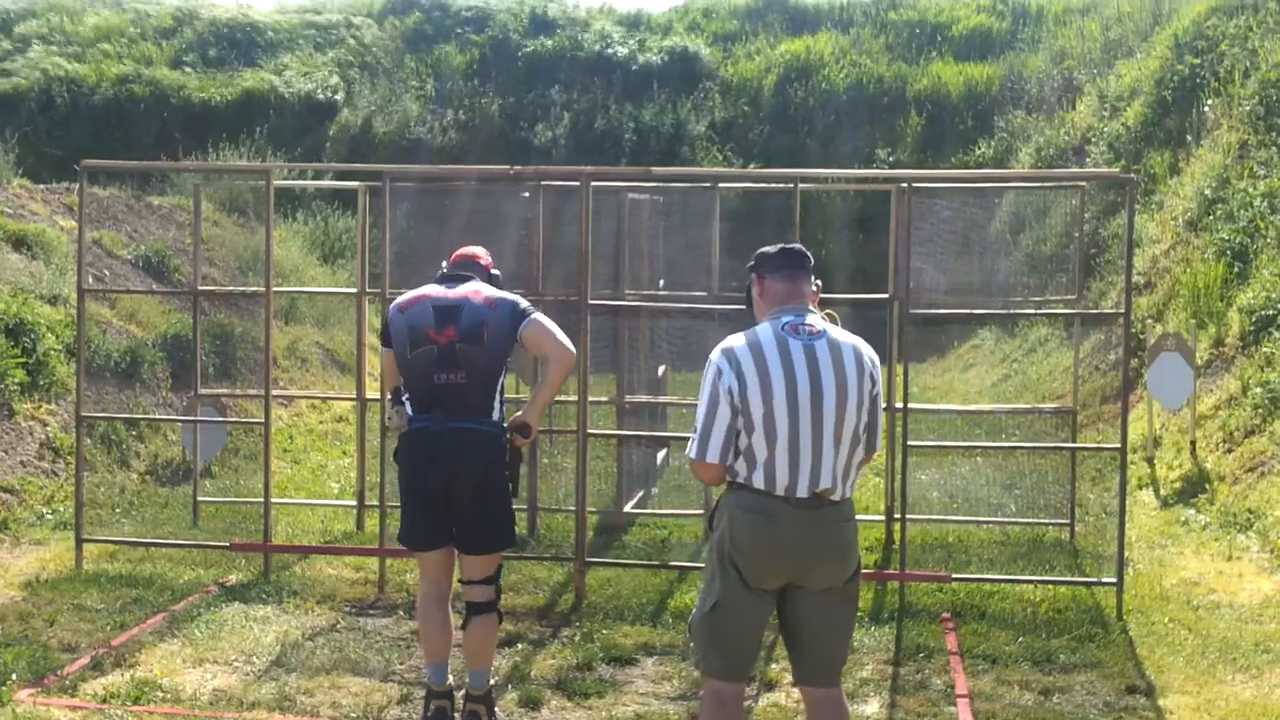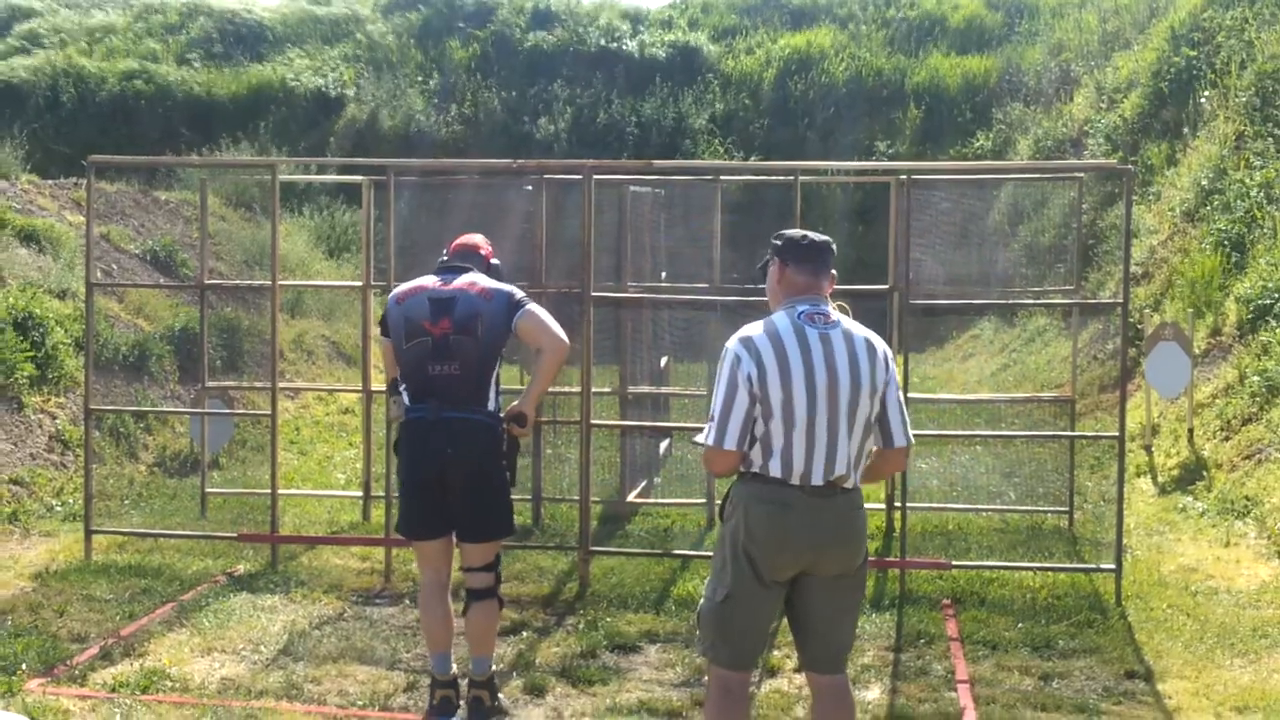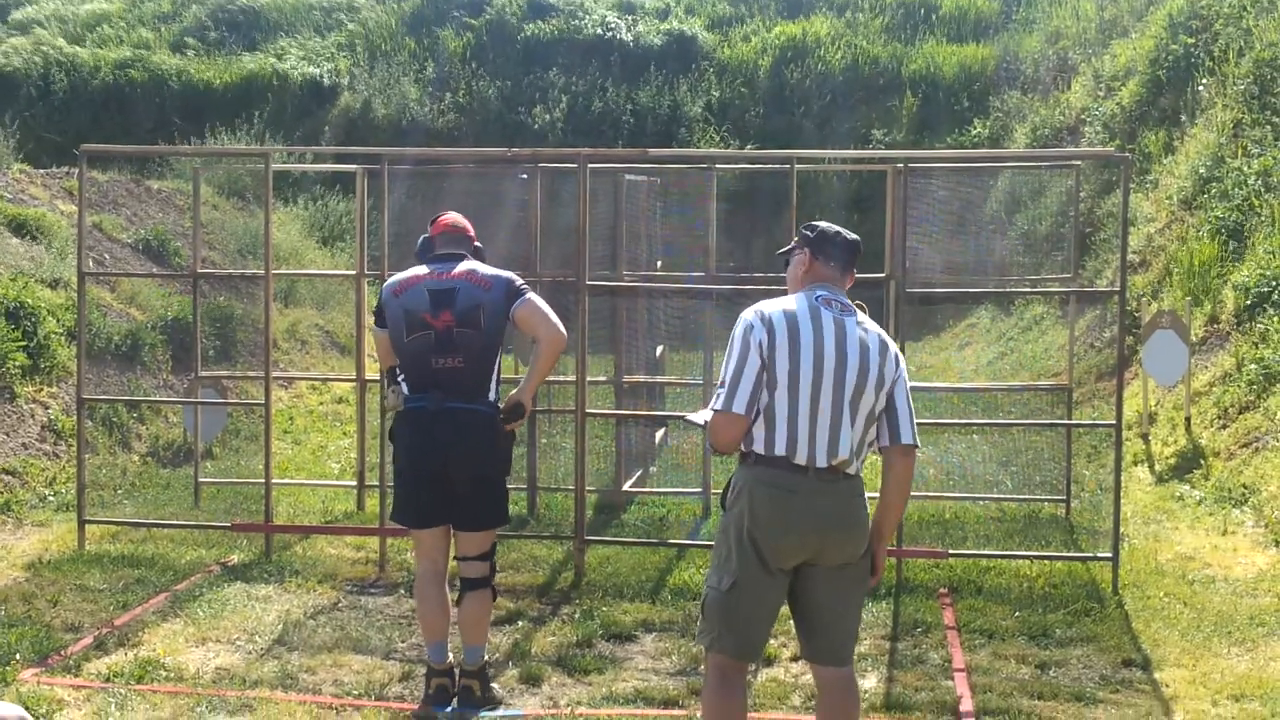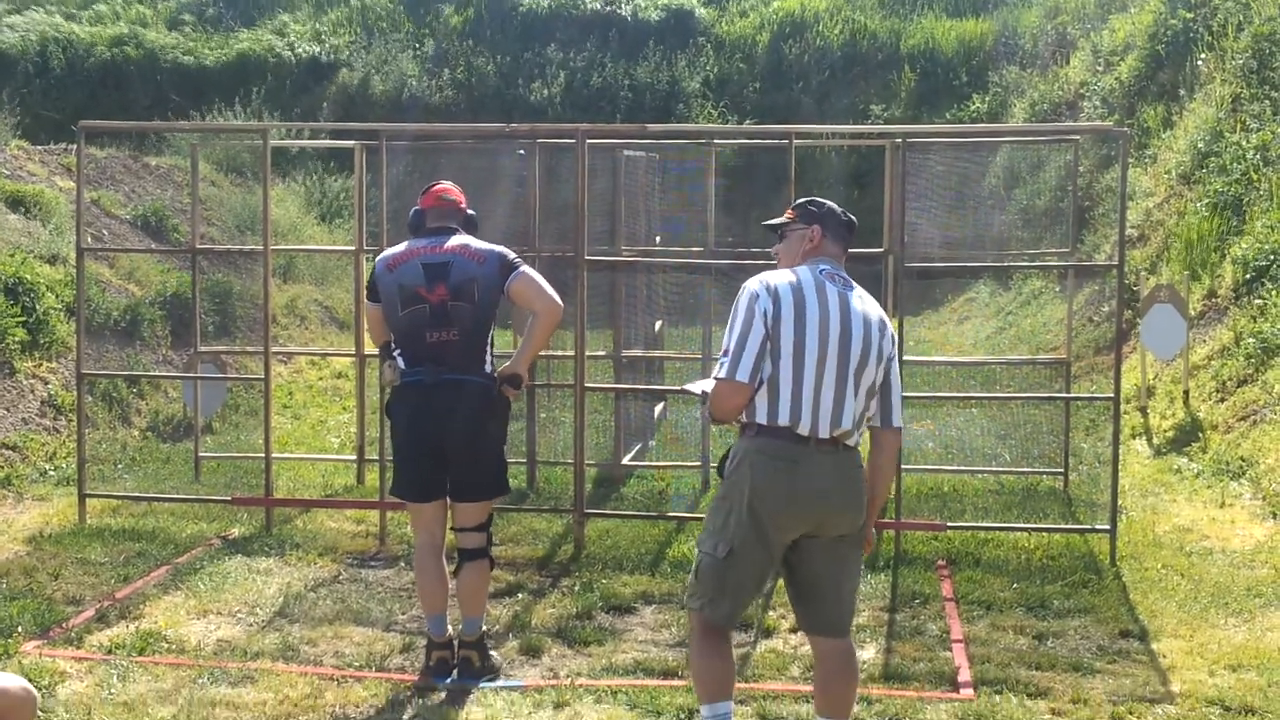
dt=0.5s
person 1, frame 1
left shoulder: (734, 355)
right shoulder: (861, 356)
left elbow: (707, 470)
right elbow: (867, 450)
left hip: (753, 526)
right hip: (830, 529)
left knee: (723, 680)
person 1, frame 2
left shoulder: (749, 344)
right shoulder: (872, 348)
left elbow: (721, 461)
right elbow: (896, 457)
left wrist: (753, 451)
left hip: (765, 516)
right hip: (841, 519)
left knee: (729, 669)
right knee: (830, 671)
person 1, frame 3
left shoulder: (764, 319)
right shoulder: (881, 346)
left elbow: (725, 431)
right elbow: (901, 458)
left wrist: (717, 436)
right wrist: (879, 539)
left hip: (767, 497)
right hip: (842, 506)
left knee: (727, 657)
right knee: (835, 663)
person 1, frame 4
left shoulder: (766, 289)
right shoulder: (876, 317)
left elbow: (730, 397)
right elbow: (887, 436)
left wrist: (713, 410)
right wrist: (868, 518)
left hip: (766, 469)
right hip: (840, 478)
left knee: (709, 616)
right knee: (832, 634)
person 2, frame 1
left shoulder: (401, 307)
right shoulder: (503, 304)
left elbow: (391, 382)
right elbow: (563, 353)
right wrist: (532, 413)
left hip: (419, 451)
right hip: (479, 451)
left knee: (432, 583)
right knee: (481, 586)
person 2, frame 2
left shoulder: (400, 298)
right shoulder: (500, 294)
left elbow: (392, 371)
right elbow: (556, 343)
right wrist: (527, 403)
left hip: (418, 441)
right hip: (475, 441)
left knee: (432, 572)
right knee: (482, 573)
person 2, frame 3
left shoulder: (394, 288)
right shoulder: (499, 282)
left elbow: (386, 361)
right elbow: (554, 335)
right wrist: (524, 394)
left hip: (416, 432)
right hip: (477, 431)
left knee: (429, 563)
right knee: (476, 562)
left ankle: (439, 676)
right ankle: (473, 677)
person 2, frame 4
left shoulder: (387, 264)
right shoulder: (491, 256)
left elbow: (378, 335)
right elbow: (550, 306)
right wrist: (518, 365)
left hip: (413, 405)
right hip: (473, 403)
left knee: (427, 537)
right knee: (474, 534)
left ankle: (438, 648)
right ankle: (472, 648)
